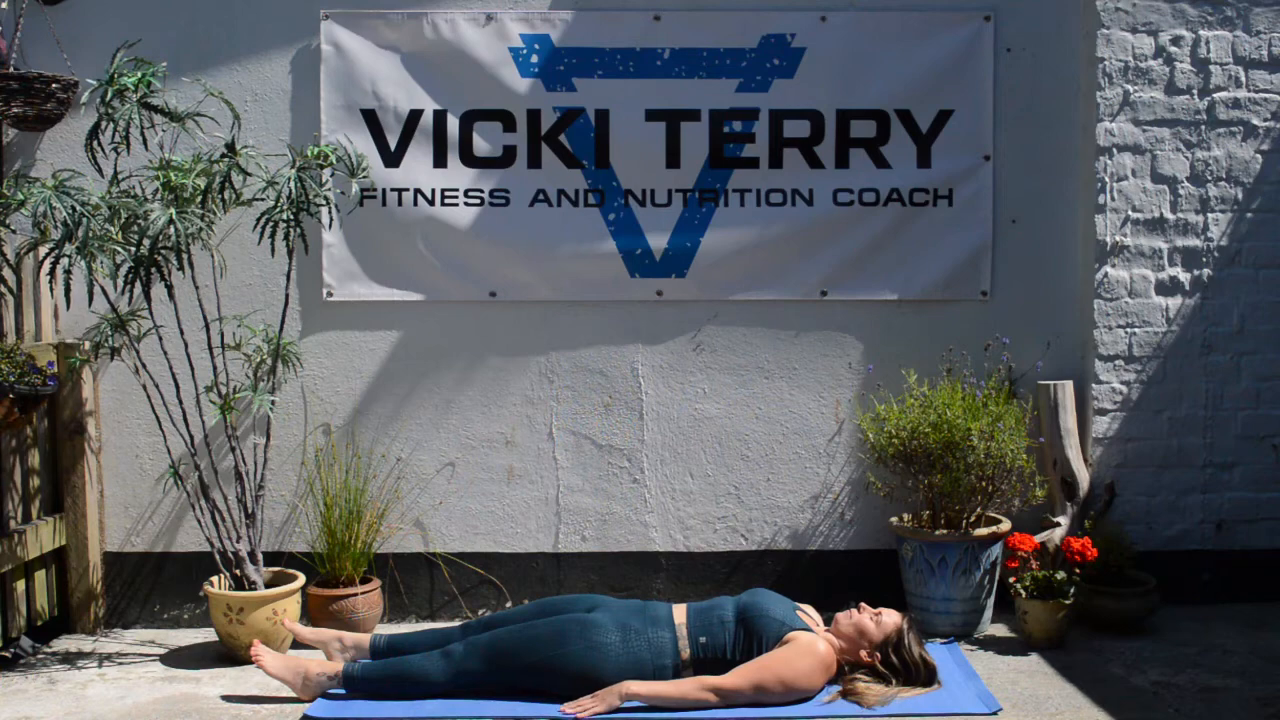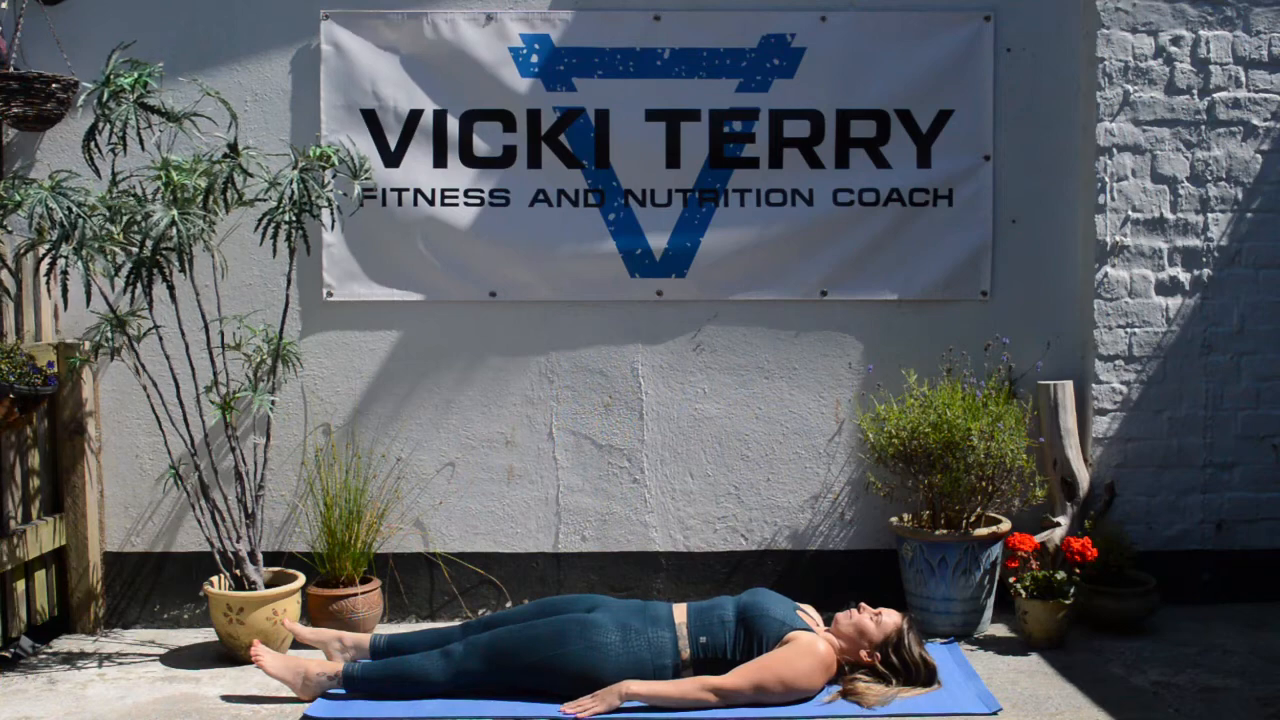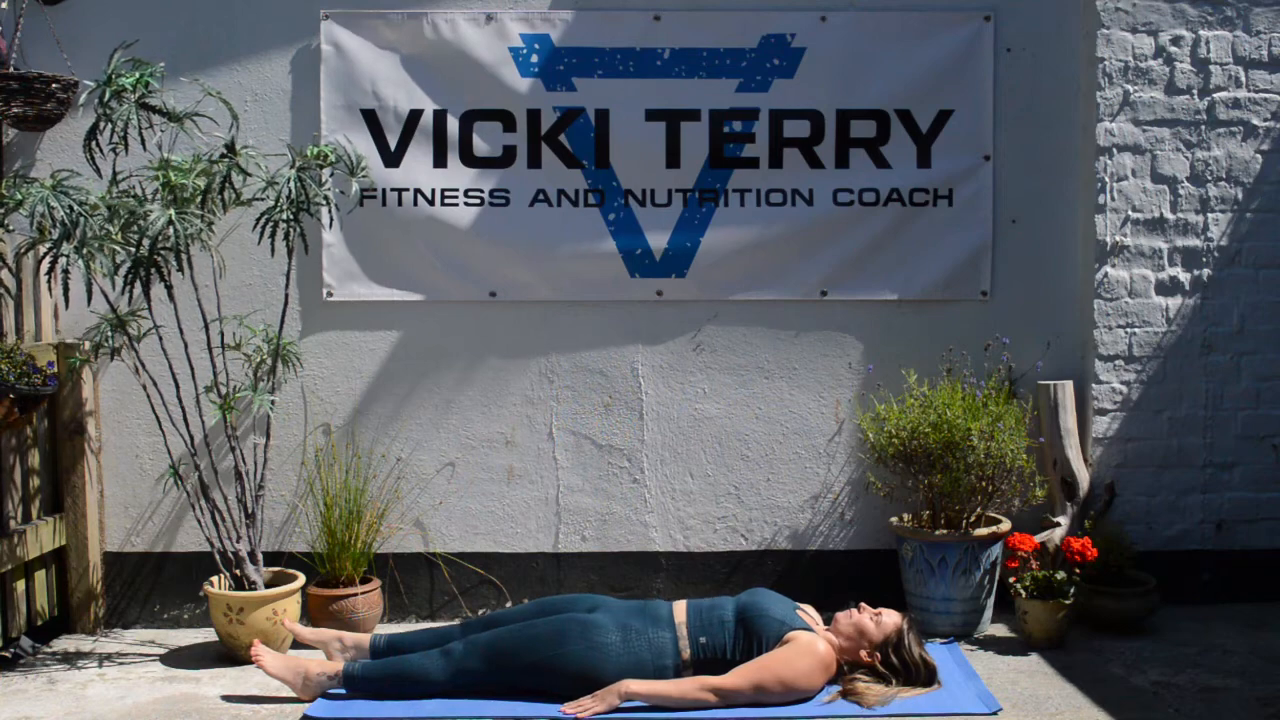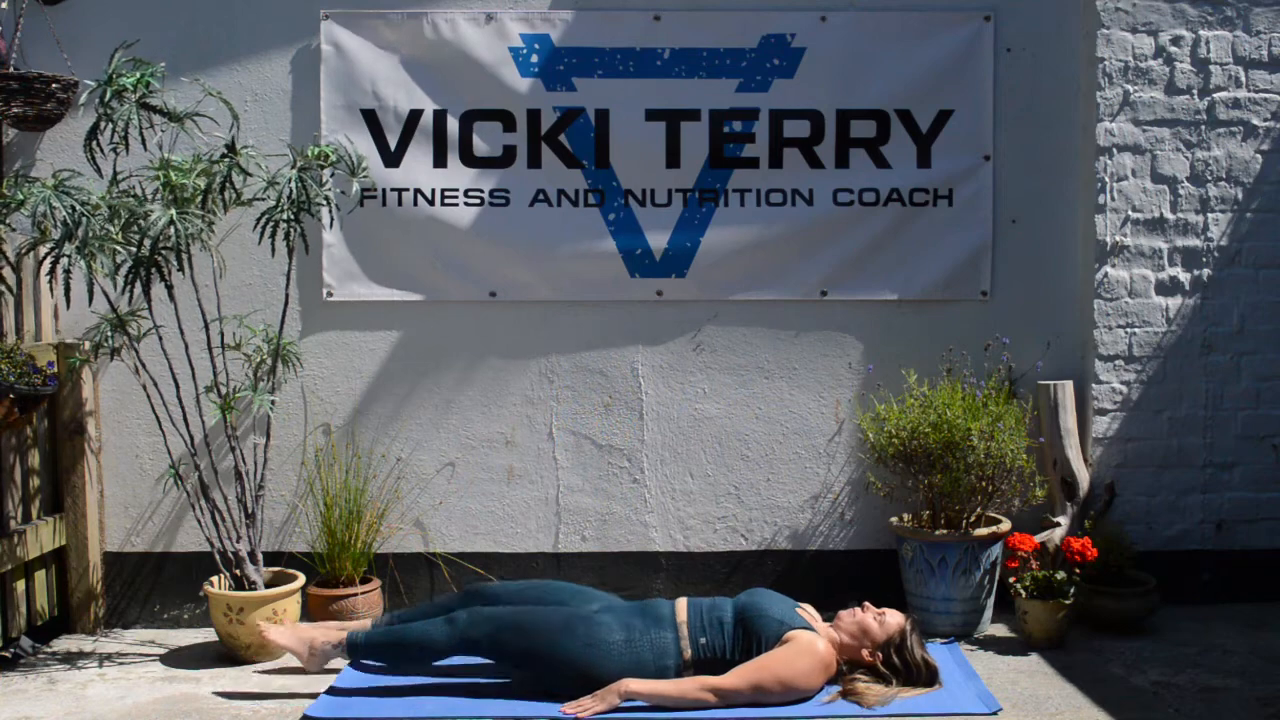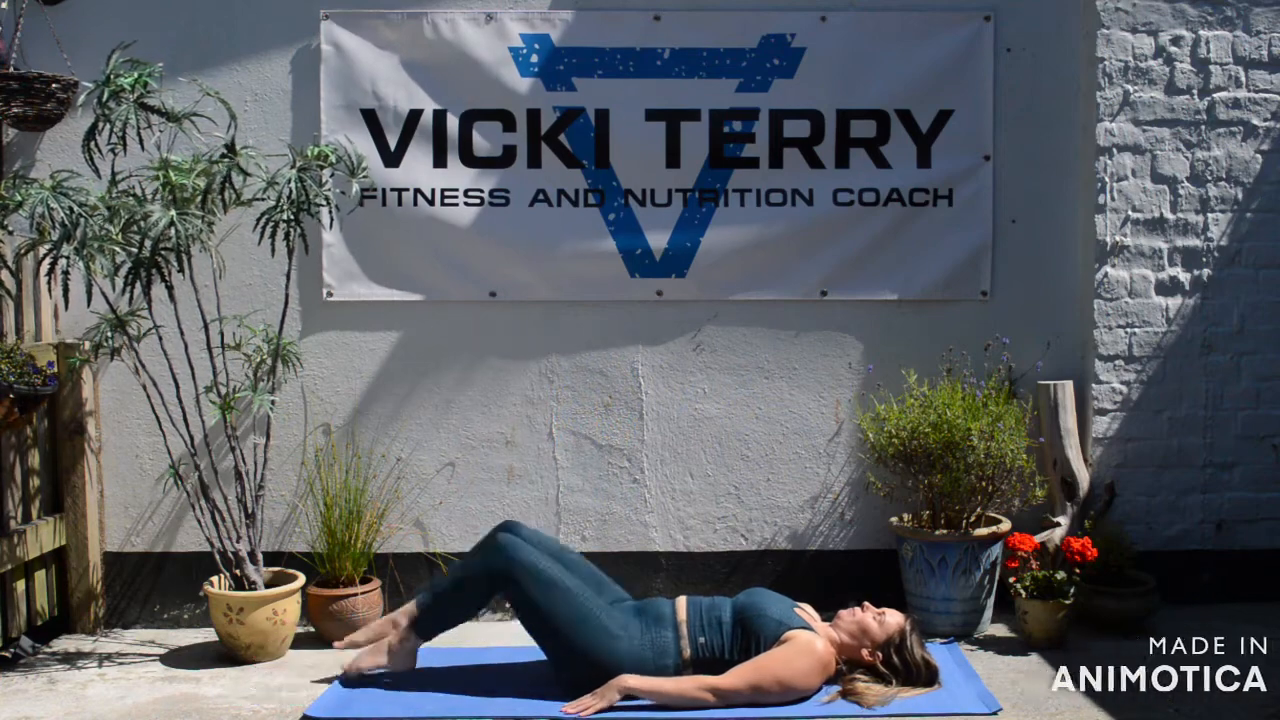
dt=0.3s
person 1, frame 1
left shoulder: (812, 662)
right shoulder: (809, 620)
left hip: (625, 651)
right hip: (635, 614)
left knee: (465, 662)
right knee: (482, 628)
right ankle: (356, 645)
person 1, frame 2
left shoulder: (813, 662)
right shoulder: (808, 620)
left hip: (625, 650)
right hip: (636, 616)
left knee: (467, 663)
right knee: (482, 631)
right ankle: (359, 646)
person 1, frame 3
left shoulder: (813, 662)
right shoulder: (808, 619)
left hip: (625, 652)
right hip: (634, 613)
left knee: (467, 662)
right knee: (482, 626)
right ankle: (356, 645)
person 1, frame 4
left shoulder: (813, 660)
right shoulder: (808, 618)
left hip: (625, 653)
right hip: (633, 616)
left knee: (474, 625)
right knee: (482, 596)
left ankle: (334, 646)
right ankle: (356, 629)
person 1, frame 5
left shoulder: (813, 658)
right shoulder: (810, 620)
left hip: (626, 652)
right hip: (641, 613)
left knee: (507, 550)
right knee: (515, 537)
left ankle: (403, 633)
right ankle: (409, 620)
